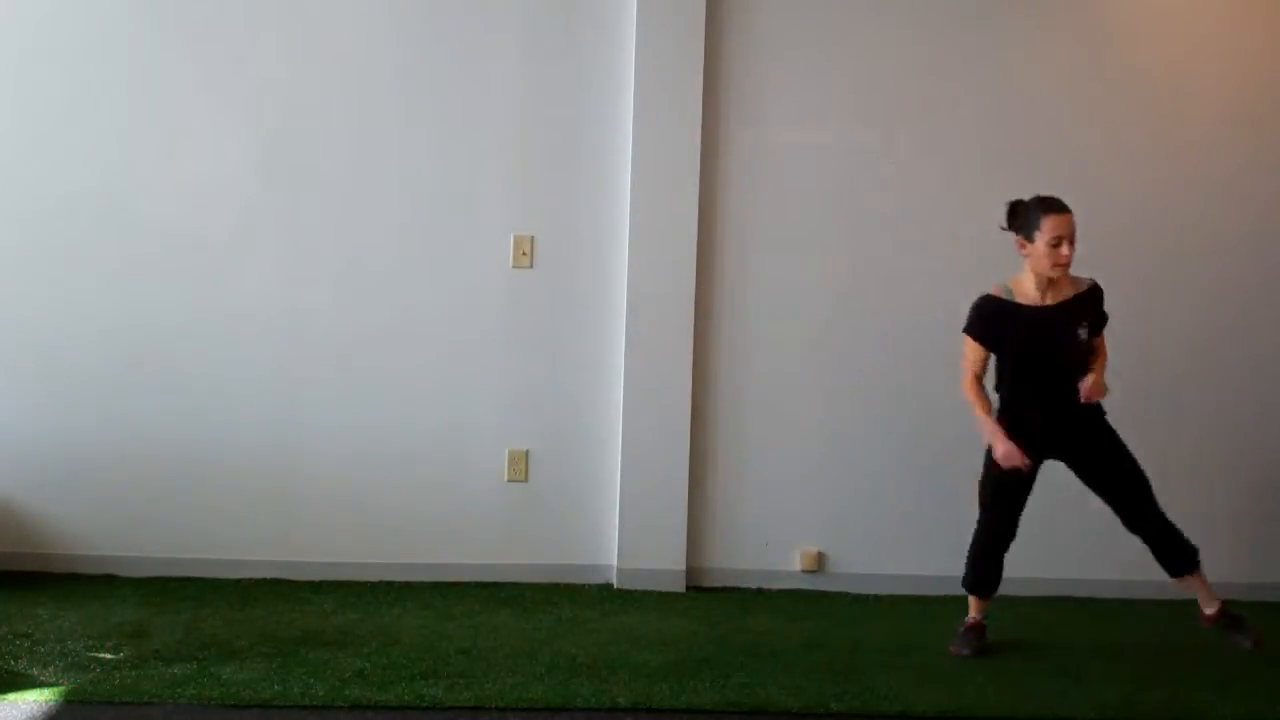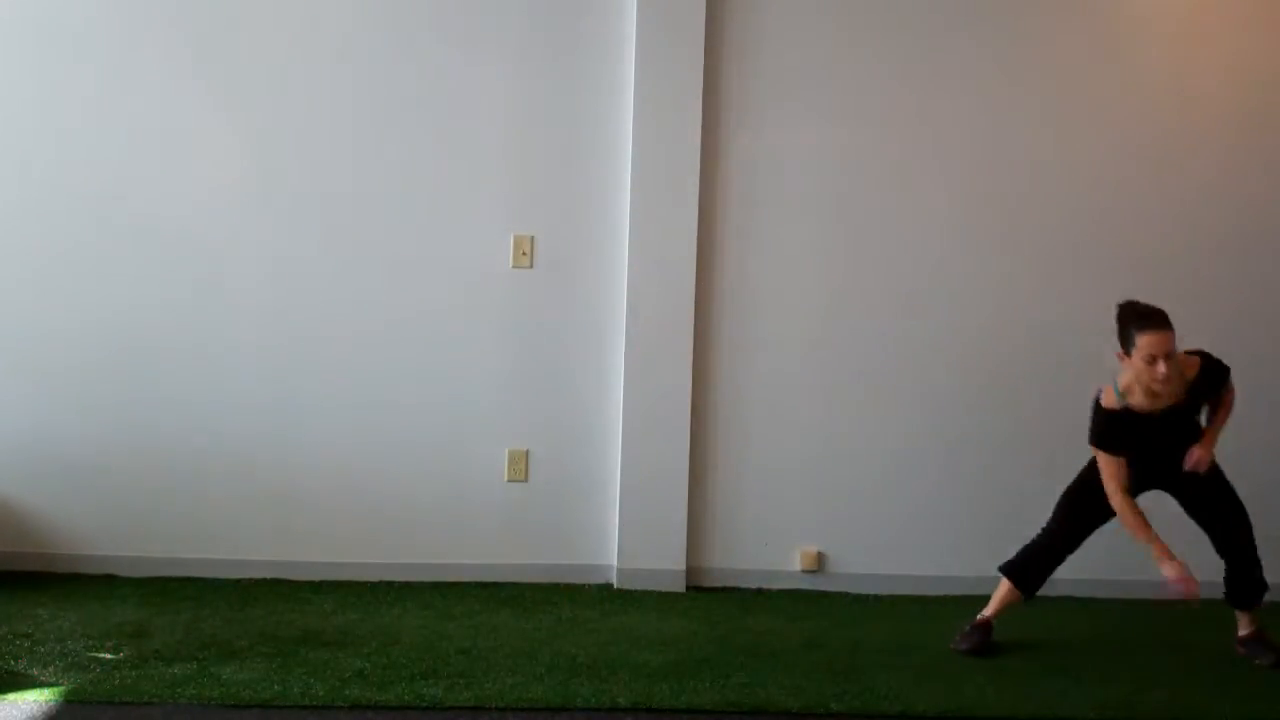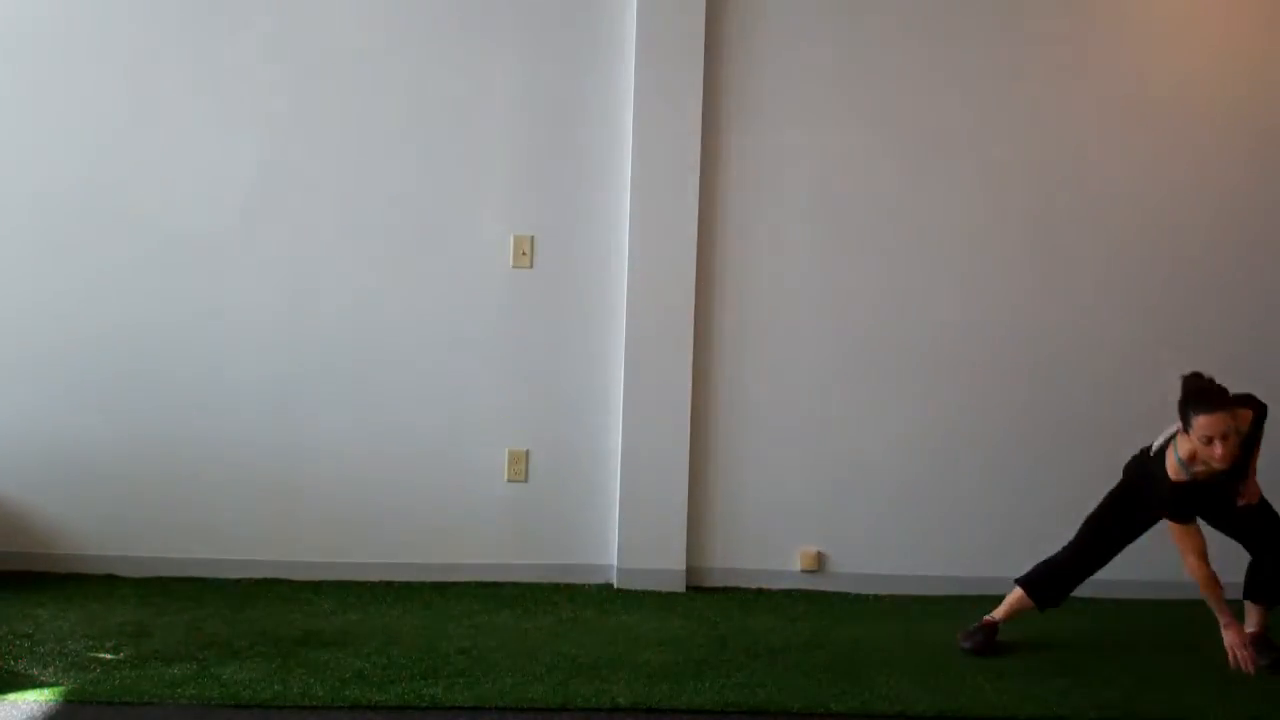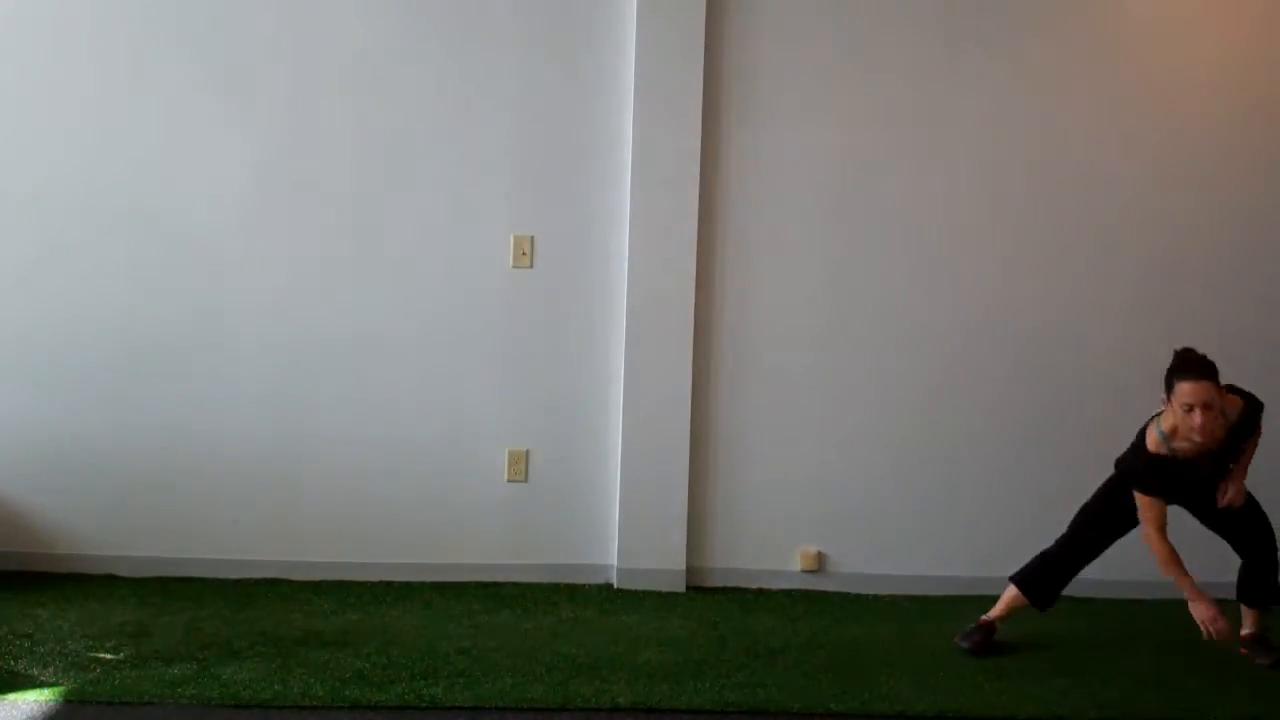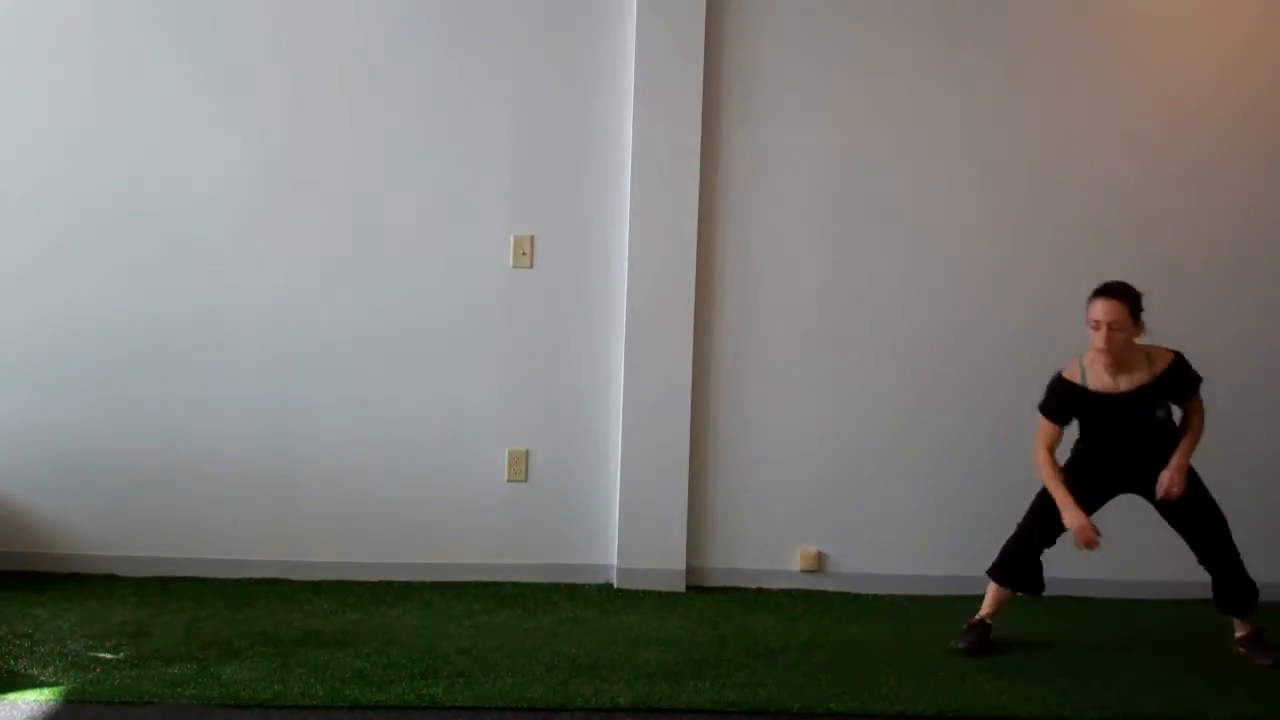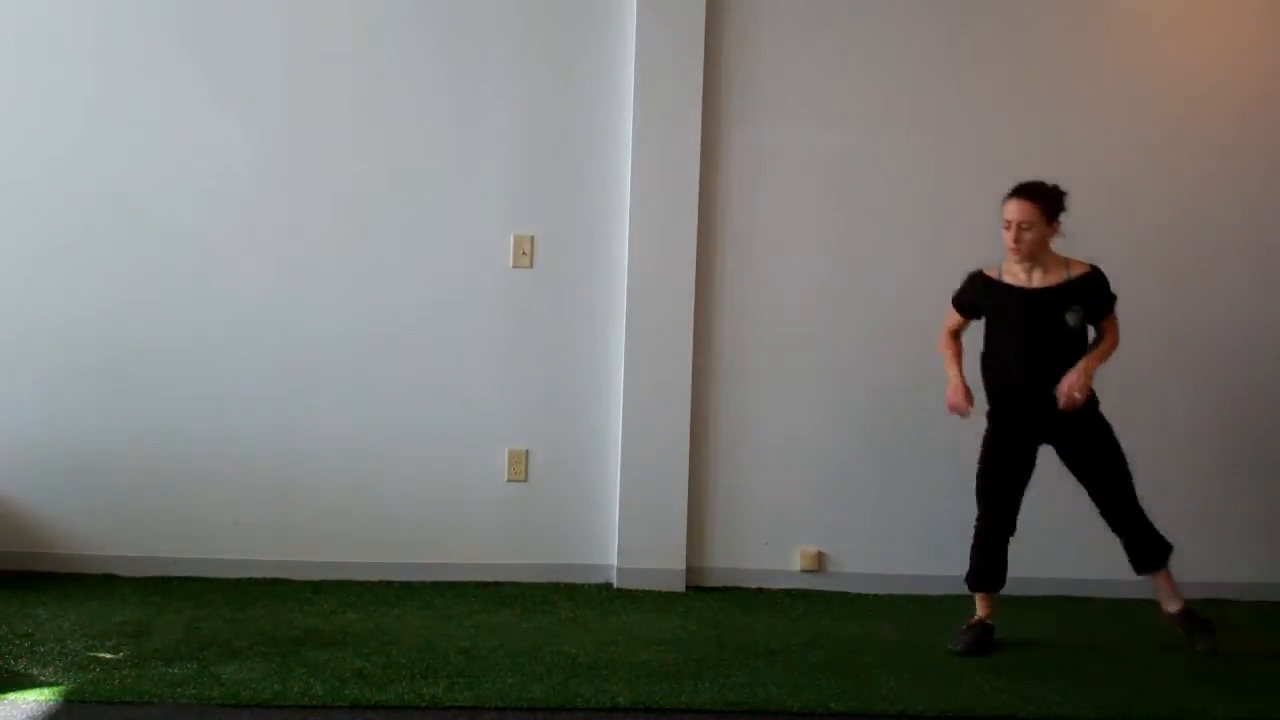
dt=0.2s
person 1, frame 1
left shoulder: (1086, 295)
right shoulder: (995, 308)
right elbow: (970, 380)
left wrist: (1096, 374)
right wrist: (995, 435)
left hip: (1083, 422)
right hip: (1019, 430)
left knee: (1143, 514)
right knee: (994, 526)
left ankle: (1212, 609)
right ankle: (974, 619)
person 1, frame 2
left shoulder: (1200, 370)
right shoulder: (1111, 409)
left elbow: (1225, 394)
right elbow: (1117, 494)
left wrist: (1208, 440)
right wrist: (1164, 559)
left hip: (1187, 462)
right hip: (1128, 465)
left knee: (1237, 536)
right knee: (1058, 537)
left ankle: (1248, 632)
right ankle: (985, 620)
person 1, frame 3
left shoulder: (1250, 417)
right shoulder: (1174, 475)
right elbow: (1195, 560)
left wrist: (1249, 475)
right wrist: (1227, 623)
right hip: (1147, 490)
left knee: (1267, 541)
right knee: (1082, 555)
left ankle: (1255, 632)
right ankle: (992, 622)
person 1, frame 4
left shoulder: (1242, 408)
right shoulder: (1155, 448)
right elbow: (1152, 532)
left wrist: (1238, 474)
right wrist: (1195, 598)
left hip: (1208, 482)
right hip: (1140, 482)
right knee: (1072, 548)
left ankle: (1251, 633)
right ankle: (990, 621)
person 1, frame 5
left shoulder: (1170, 367)
right shoulder: (1071, 383)
left elbow: (1194, 412)
right elbow: (1044, 452)
left wrist: (1179, 463)
right wrist: (1069, 509)
left hip: (1156, 464)
right hip: (1093, 464)
left knee: (1217, 546)
right knee: (1032, 534)
left ankle: (1245, 633)
right ankle: (983, 620)
person 1, frame 6
left shoulder: (1085, 280)
right shoulder: (984, 285)
left elbow: (1109, 334)
right elbow: (949, 333)
left wrist: (1084, 369)
right wrist: (955, 378)
left hip: (1075, 412)
right hip: (1013, 417)
left knee: (1123, 510)
right knee: (994, 516)
left ankle: (1176, 608)
right ankle: (981, 619)
